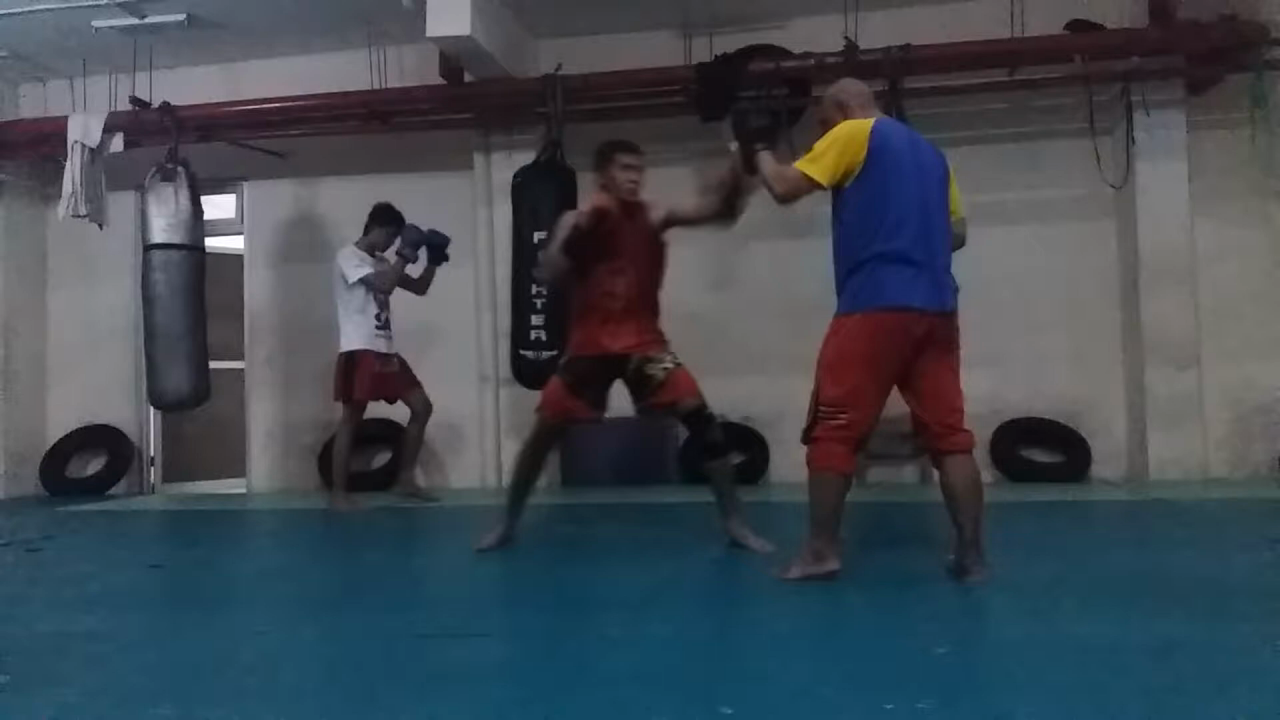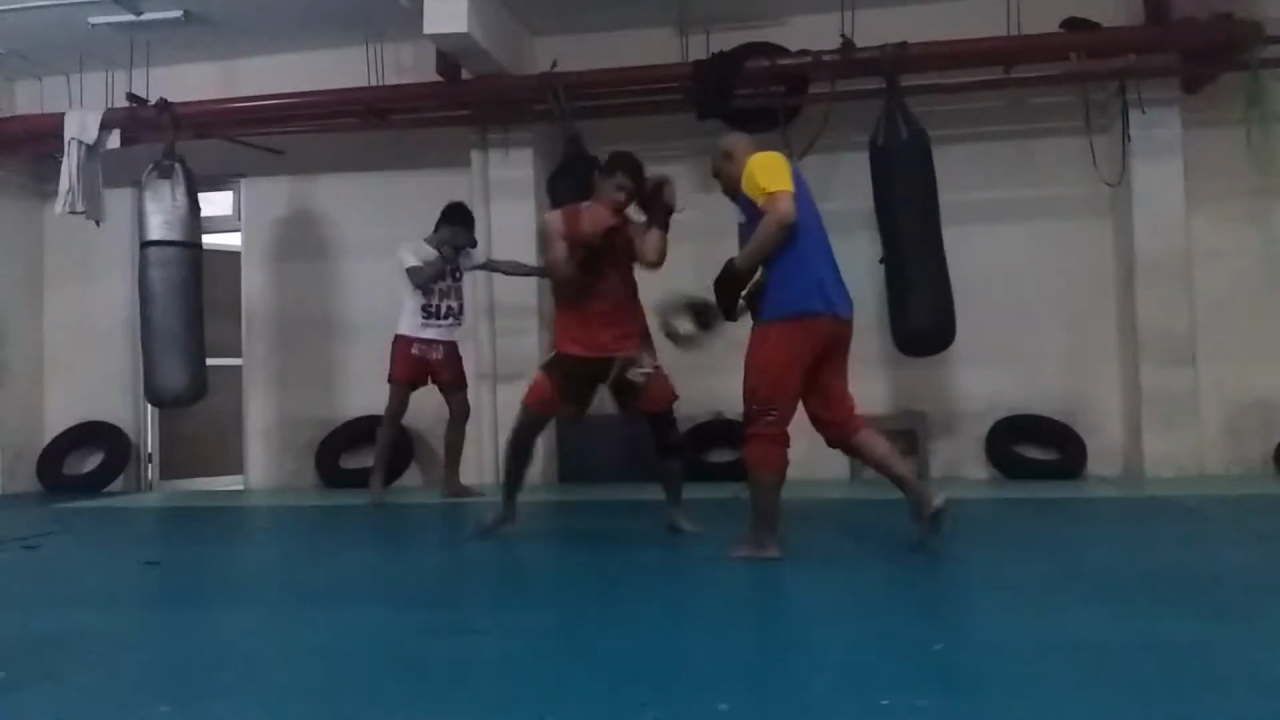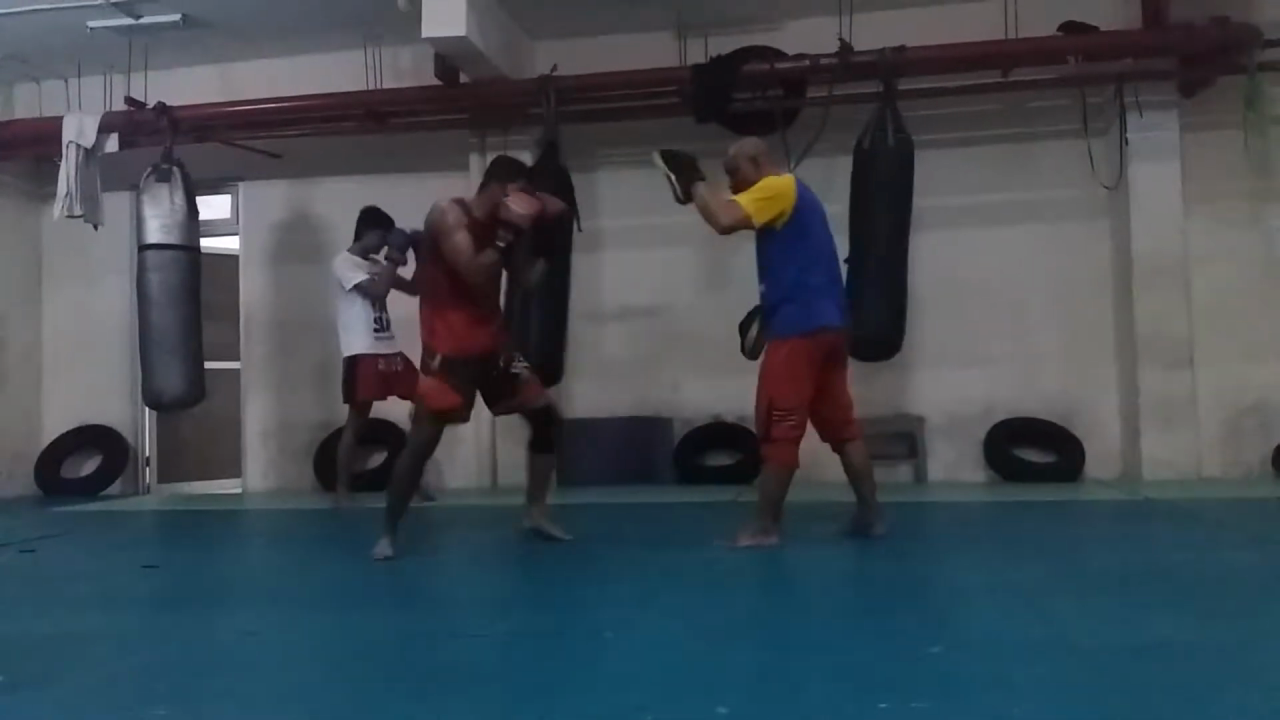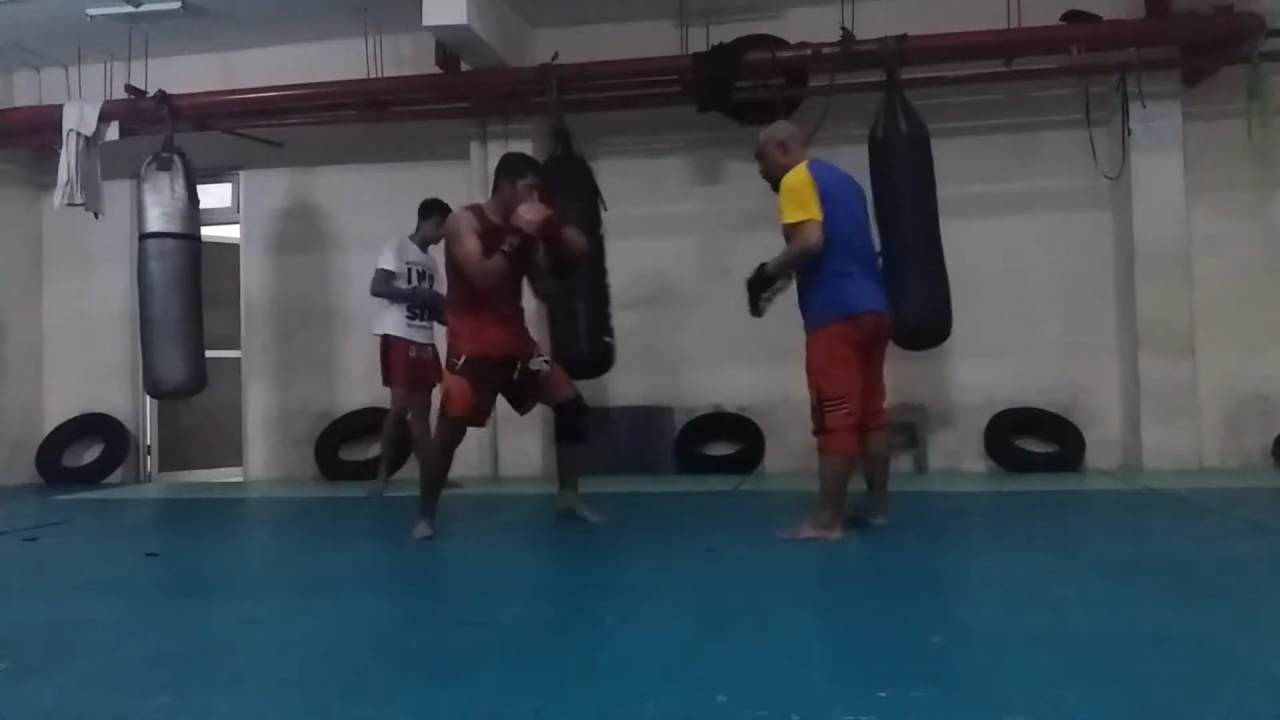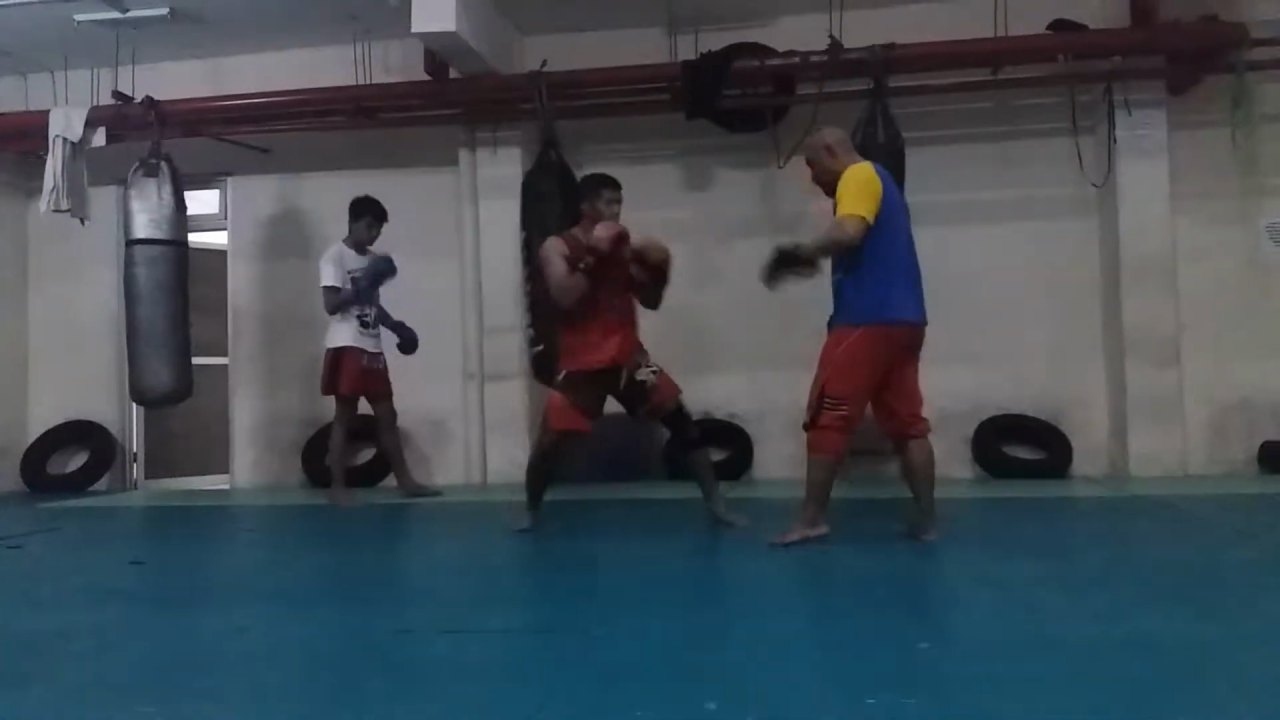
dt=1s
person 1, frame 1
left shoulder: (856, 134)
right shoulder: (928, 151)
left elbow: (786, 188)
right elbow: (957, 231)
left wrist: (760, 150)
left hip: (875, 306)
right hip: (937, 307)
left knee: (834, 429)
right knee: (948, 433)
left ankle: (821, 550)
right ankle: (971, 554)
person 1, frame 2
left shoulder: (761, 163)
right shoulder: (780, 175)
left elbow: (782, 215)
left wrist: (736, 268)
left hip: (790, 314)
right hip: (830, 312)
left knee: (764, 428)
right knee: (842, 421)
left ankle: (763, 538)
right ankle: (921, 497)
person 1, frame 3
left shoulder: (779, 187)
right shoulder: (792, 195)
left elbow: (725, 220)
left wrist: (694, 180)
right wrist: (762, 313)
left hip: (798, 327)
right hip: (825, 323)
left knee: (779, 429)
right knee: (839, 423)
left ankle: (764, 527)
right ankle: (870, 514)
person 1, frame 4
left shoulder: (798, 180)
right shoulder: (841, 179)
left elbow: (808, 242)
left wrist: (767, 274)
right wrist: (784, 275)
left hip: (836, 312)
right hip: (872, 307)
left knee: (836, 417)
right knee: (869, 412)
left ankle: (828, 519)
right ankle: (876, 504)
person 1, frame 5
left shoulder: (859, 176)
right shoulder: (879, 184)
left elbow: (846, 234)
left wrist: (798, 254)
right wrist: (811, 258)
left hip: (867, 319)
right hip: (905, 317)
left knee: (830, 416)
right knee: (906, 422)
left ankle: (812, 518)
right ankle: (924, 519)
person 2, frame 1
left shoulder: (654, 218)
right shoulder: (574, 221)
left elbow: (718, 212)
right elbow: (549, 275)
left wrist: (734, 177)
right wrist: (579, 233)
left hip: (643, 342)
right hip: (590, 344)
left knee: (702, 421)
right knee: (545, 430)
left ankle: (735, 523)
right ankle: (508, 522)
person 2, frame 2
left shoulder: (630, 225)
right shoulder: (558, 222)
left elbow: (653, 258)
right elbow: (564, 284)
left wrist: (661, 214)
right wrist: (586, 248)
left hip: (625, 343)
right hip: (574, 345)
left knee: (663, 419)
right knee: (527, 424)
left ankle: (675, 510)
right ankle: (506, 507)
person 2, frame 3
left shoulder: (499, 225)
right shoulder: (448, 215)
right elbow: (474, 273)
left wrist: (543, 220)
right wrist: (510, 233)
left hip: (493, 344)
right hip: (449, 349)
left knee: (546, 417)
right knee: (423, 439)
left ankle: (536, 513)
right ankle: (388, 531)
person 2, frame 4
left shoulder: (523, 224)
right shoulder: (464, 222)
left elbow: (546, 291)
right elbow: (481, 278)
left wrist: (560, 251)
right wrist: (517, 239)
left hip: (516, 342)
right hip: (471, 347)
left knee: (572, 406)
right knee: (449, 431)
left ankle: (567, 494)
right ankle: (425, 516)
person 2, frame 5
left shoulder: (621, 245)
right shoulder: (556, 247)
left elbow: (651, 300)
right elbow: (565, 298)
left wrist: (659, 272)
right wrist: (594, 257)
left hip: (627, 355)
right hip: (580, 362)
left knee: (680, 420)
right knee: (549, 440)
left ankle: (715, 503)
right ankle: (531, 509)
person 3, frame 1
left shoulder: (381, 262)
right shoulder: (348, 256)
left elbow: (419, 288)
right elbow: (384, 286)
left wrist: (433, 260)
right wrist: (406, 253)
left hip: (386, 352)
right hip: (359, 351)
left knee: (422, 407)
right knee: (351, 420)
left ankle: (406, 479)
right ankle: (339, 492)
person 3, frame 2
left shoulder: (463, 256)
right shoulder: (411, 250)
left elbow: (503, 267)
right elbow: (420, 280)
left wrist: (545, 270)
right wrist: (448, 255)
left hip: (445, 343)
right hip: (412, 340)
left knee: (460, 410)
right knee: (395, 410)
left ankle: (451, 480)
right ankle: (378, 477)
person 3, frame 3
left shoulder: (376, 264)
right shoulder: (344, 263)
left elbow: (411, 287)
right elbow: (379, 292)
right wrist: (396, 259)
left hip: (390, 351)
right hip: (362, 354)
right knee: (356, 421)
right ankle: (342, 491)
person 3, frame 4
left shoulder: (431, 261)
right shoulder: (398, 248)
right elbow: (377, 287)
right wrist: (415, 295)
left hip: (425, 341)
right hip: (397, 337)
left knee: (422, 409)
right knee: (401, 405)
right ankle: (383, 470)
person 3, frame 5
left shoulder: (373, 260)
right shoulder: (334, 256)
right elbow: (331, 305)
left wrist: (395, 325)
right wrist: (365, 282)
left hip: (373, 349)
right hip: (346, 348)
left knee: (387, 415)
right knee: (344, 416)
left ankle: (405, 480)
right ankle: (338, 486)
